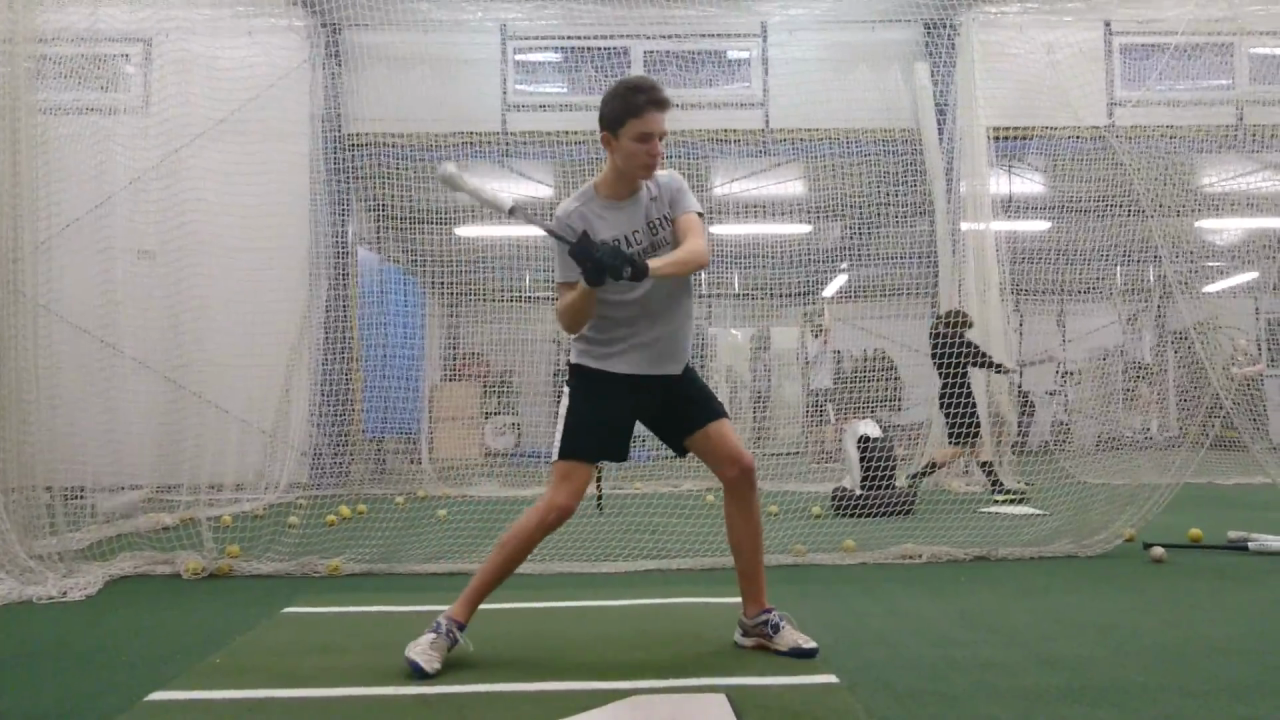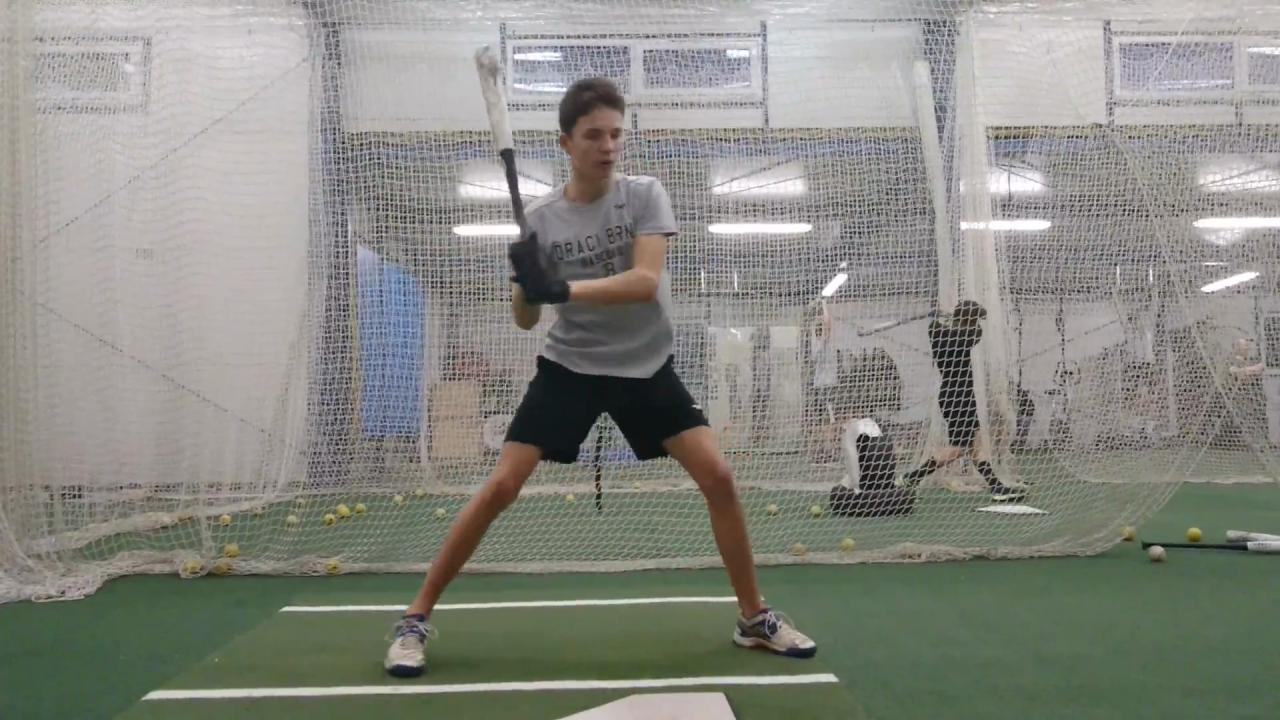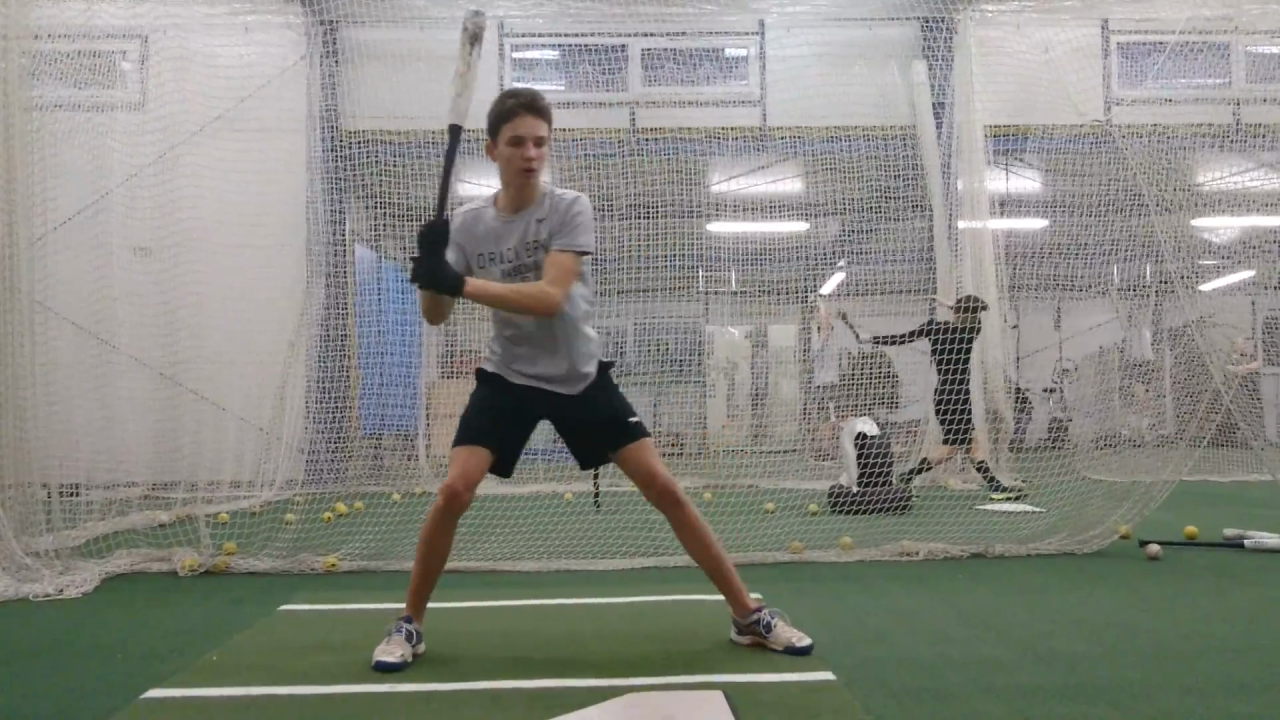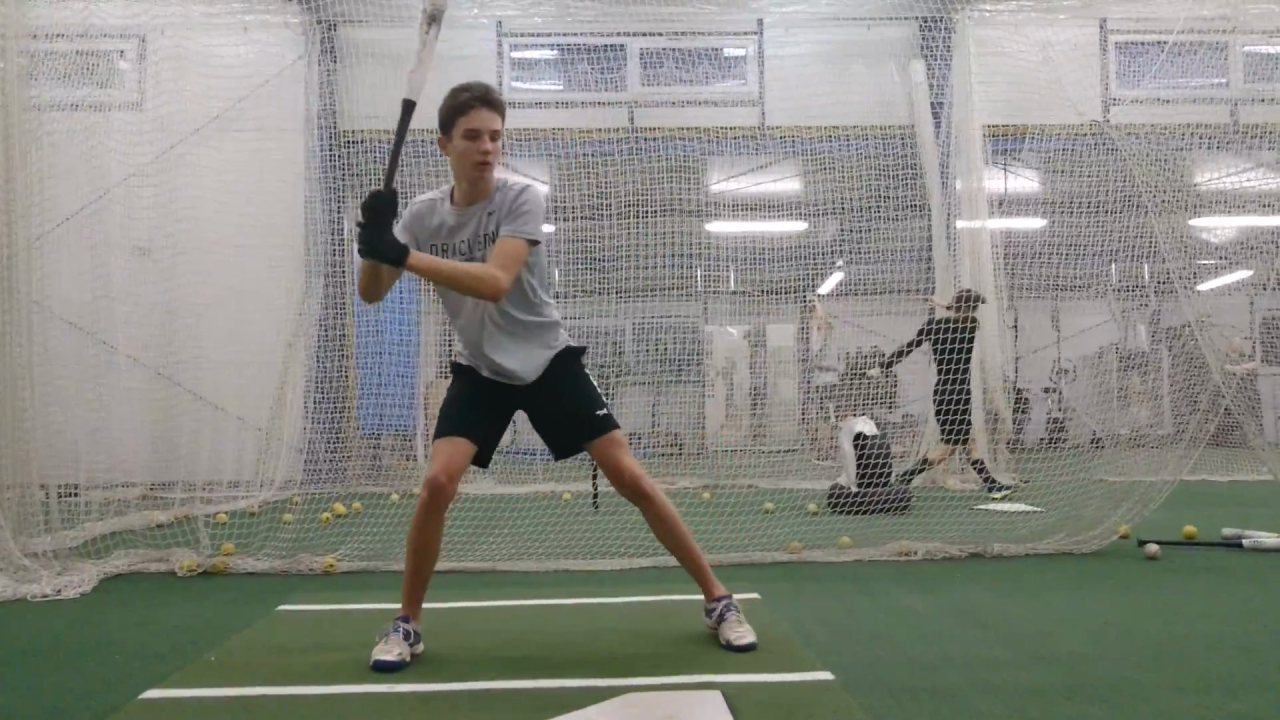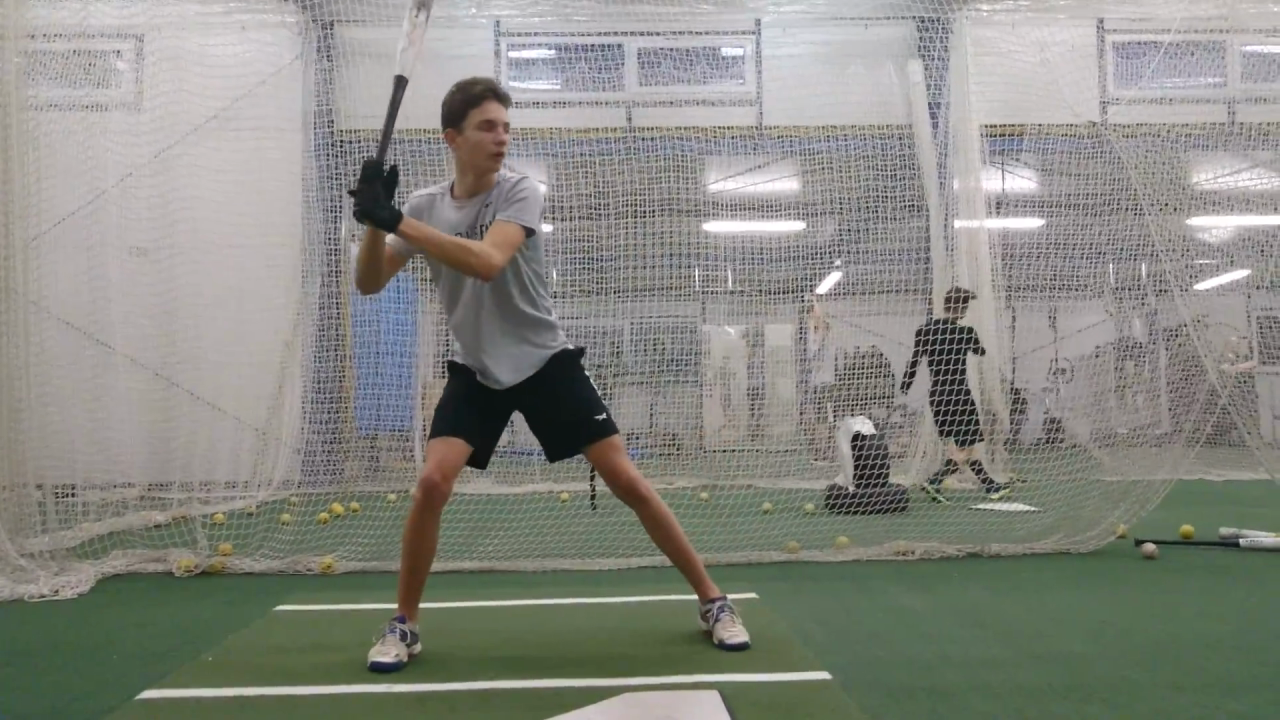
dt=0.2s
person 1, frame 1
left shoulder: (671, 188)
right shoulder: (573, 217)
left elbow: (699, 253)
right elbow: (568, 323)
left wrist: (644, 268)
right wrist: (590, 281)
left hip: (668, 365)
right hip: (600, 372)
left knee: (740, 469)
right knee: (559, 503)
left ankle: (756, 617)
right ankle: (452, 621)
person 1, frame 2
left shoulder: (645, 193)
right shoulder: (542, 216)
left elbow: (649, 280)
right elbow: (525, 319)
left wrist: (568, 289)
right wrist: (526, 283)
left hip: (645, 365)
right hip: (568, 369)
left knee: (717, 477)
right knee: (500, 487)
left ankle: (755, 617)
right ankle: (416, 618)
person 1, frame 3
left shoulder: (571, 208)
right shoulder: (468, 223)
left elbow: (550, 299)
right elbow: (434, 315)
left wrist: (462, 283)
right wrist: (432, 275)
left hip: (578, 375)
right hip: (506, 378)
left knee: (663, 487)
right knee: (454, 490)
left ankle: (748, 614)
right ankle: (410, 623)
person 1, frame 4
left shoulder: (522, 199)
right shoulder: (423, 213)
left elbow: (496, 283)
right elbow: (369, 294)
left wrist: (405, 256)
right wrist: (375, 245)
left hip: (547, 360)
right hip: (479, 370)
left knee: (630, 477)
right knee: (437, 483)
left ankle: (717, 599)
right ankle: (407, 623)
person 1, frame 5
left shoulder: (521, 191)
right shoulder: (426, 206)
left elbow: (488, 263)
right elbow: (368, 284)
left wrist: (397, 221)
right wrist: (374, 218)
left hip: (546, 361)
right hip: (476, 371)
left knee: (627, 481)
right knee: (432, 483)
left ankle: (712, 600)
right ankle: (404, 623)
person 2, frame 1
left shoulder: (936, 333)
right shoulder: (955, 339)
right elbow: (981, 360)
right wrist: (1003, 368)
left hip: (961, 397)
right hip: (955, 398)
left knee: (975, 443)
right knee: (958, 448)
left ankle: (998, 488)
right ankle: (913, 479)
person 2, frame 2
left shoulder: (936, 330)
right shoulder: (962, 336)
right elbow: (976, 331)
left hip: (955, 395)
right hip: (957, 397)
left knee: (973, 443)
right knee: (956, 448)
left ankle: (997, 487)
right ankle: (910, 479)
person 2, frame 3
left shoulder: (933, 327)
right shoulder: (970, 331)
left elbow: (898, 339)
right elbow: (975, 322)
left wrist: (868, 339)
right wrist: (955, 308)
left hip: (946, 394)
right hip: (956, 396)
left knee: (972, 443)
right knee: (951, 447)
left ankle: (995, 486)
right ankle: (905, 479)
person 2, frame 4
left shoulder: (932, 326)
right shoulder: (971, 326)
left elbow: (906, 349)
left wrist: (882, 368)
right wrist: (959, 309)
left hip: (944, 391)
right hip: (957, 393)
left knee: (968, 440)
right knee: (948, 447)
left ankle: (992, 485)
right ankle: (903, 479)
person 2, frame 5
left shoulder: (924, 329)
right shoulder: (965, 332)
left elbow: (914, 361)
right elbow: (981, 351)
left wrist: (903, 389)
left hip: (936, 394)
right hip: (957, 394)
left knee: (960, 444)
right knee: (966, 447)
left ankle: (990, 485)
right ankle: (934, 482)
